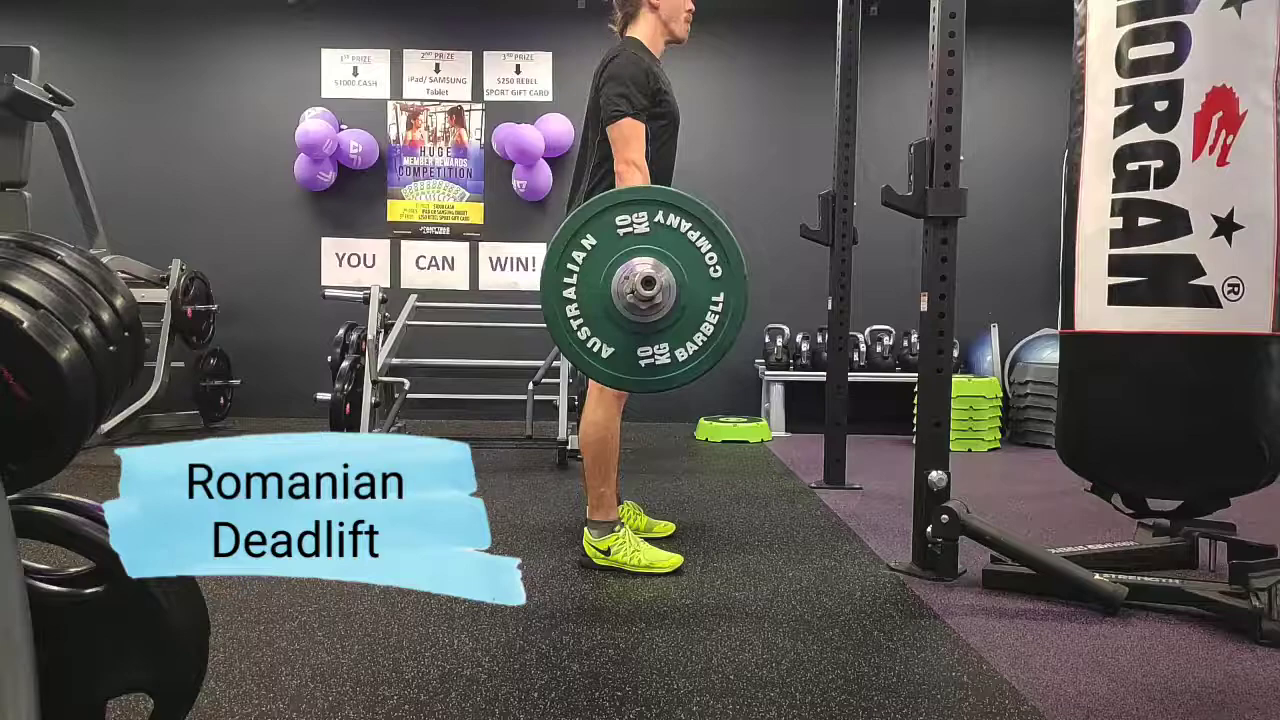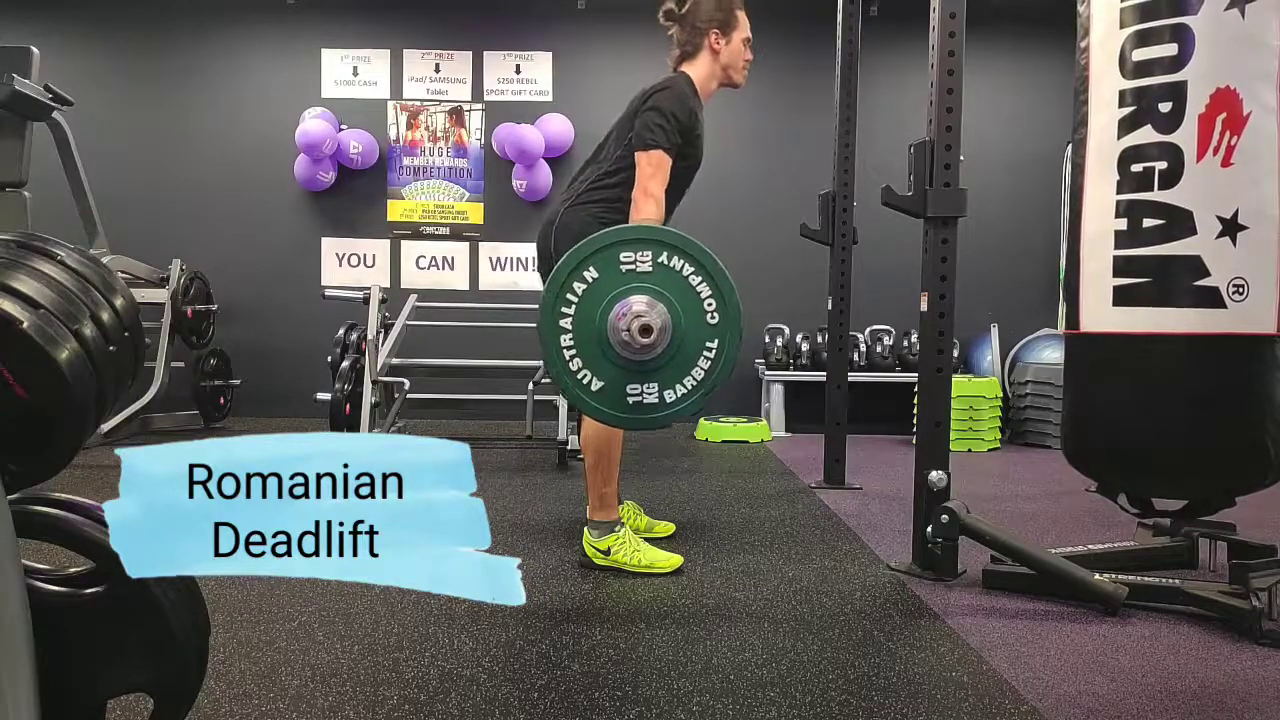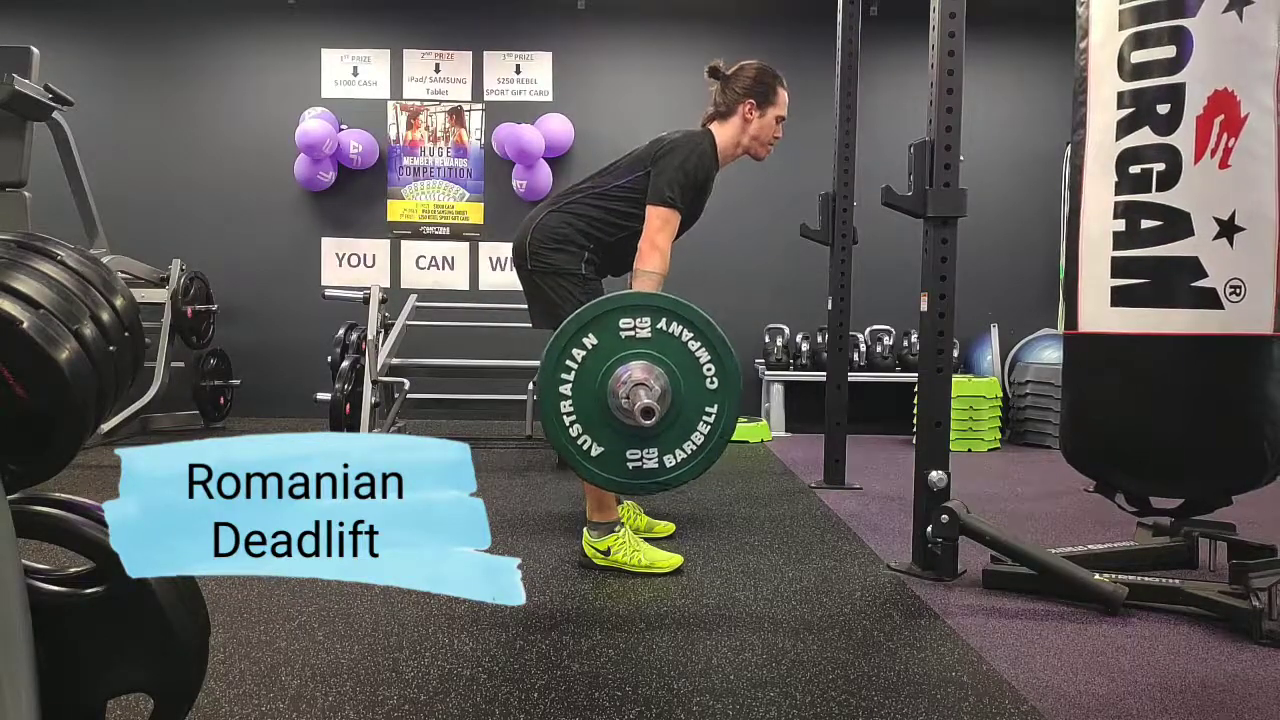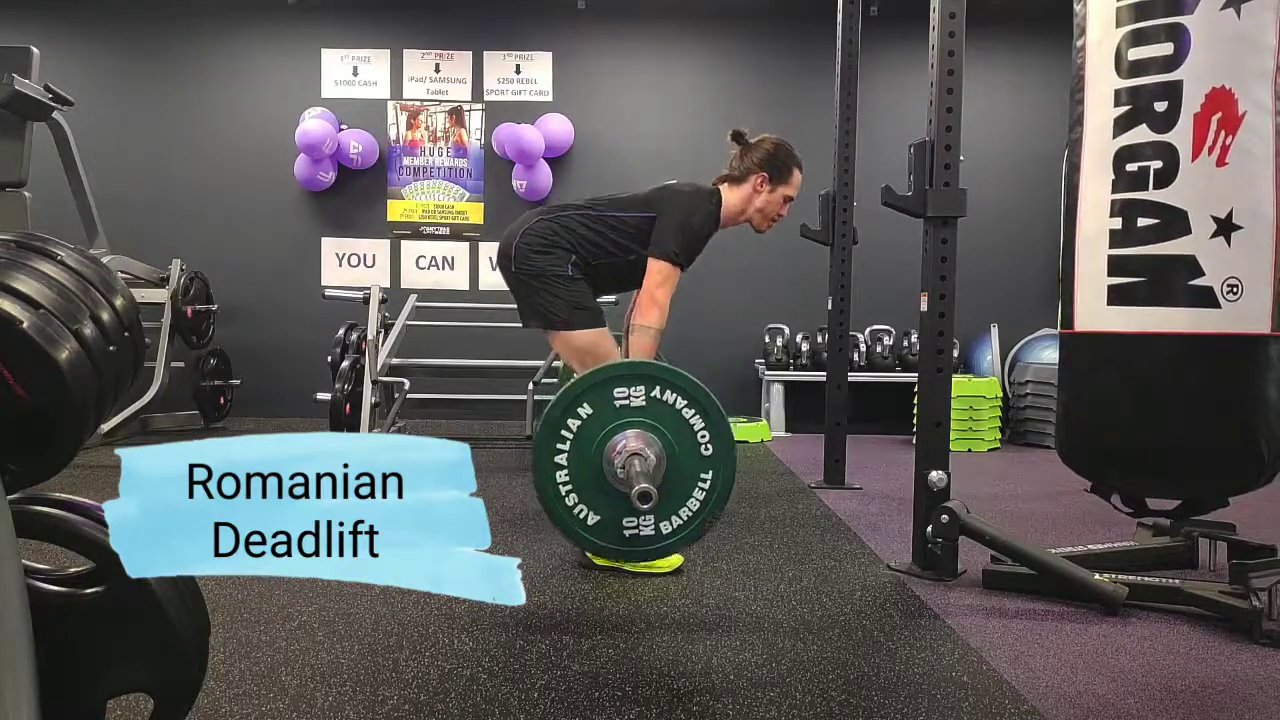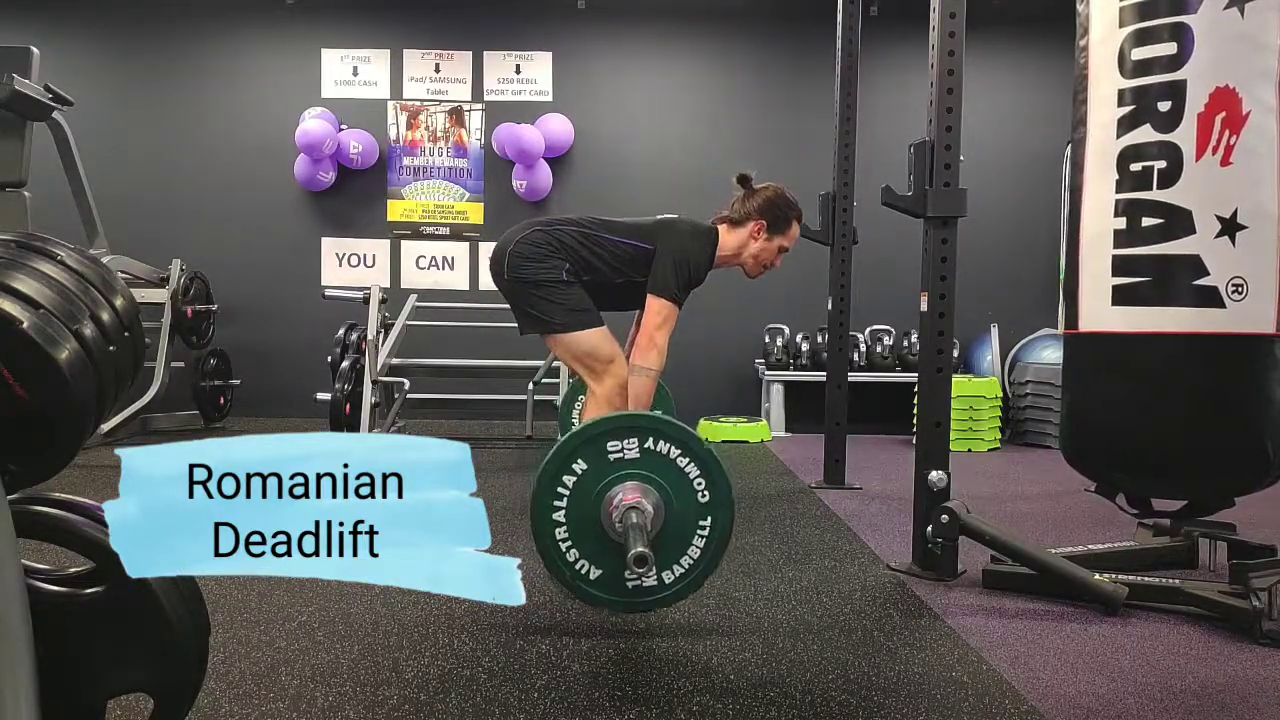
dt=0.7s
person 1, frame 1
left shoulder: (640, 66)
right shoulder: (629, 64)
right elbow: (629, 167)
left knee: (615, 382)
right knee: (610, 384)
left ankle: (610, 509)
right ankle: (604, 534)
person 1, frame 2
left shoulder: (681, 101)
right shoulder: (673, 99)
right elbow: (646, 195)
left hip: (587, 243)
right hip: (582, 243)
left ankle: (609, 509)
right ankle: (603, 535)
person 1, frame 3
left shoulder: (695, 156)
right shoulder: (690, 156)
left elbow: (646, 245)
right elbow: (653, 247)
left hip: (555, 249)
right hip: (556, 250)
left ankle: (611, 507)
right ankle: (604, 536)
person 1, frame 4
left shoulder: (695, 207)
right shoulder: (693, 210)
left elbow: (646, 298)
right elbow: (653, 302)
left hip: (538, 254)
right hip: (542, 256)
person 1, frame 5
left shoulder: (690, 244)
right shoulder: (688, 247)
left elbow: (643, 334)
right elbow: (652, 342)
left hip: (527, 256)
right hip: (533, 259)
left knee: (609, 377)
right knee: (612, 379)
